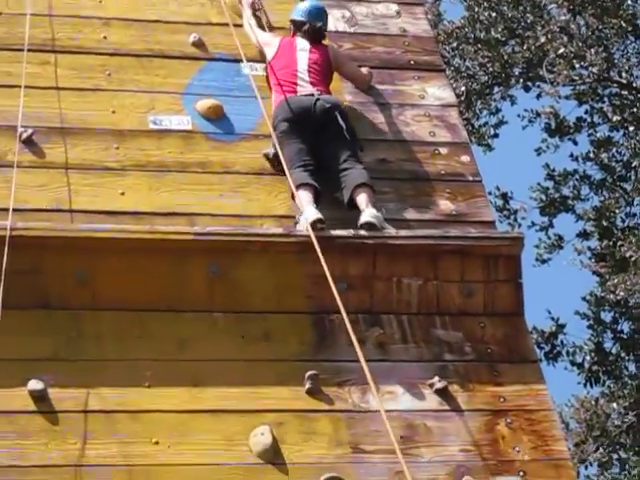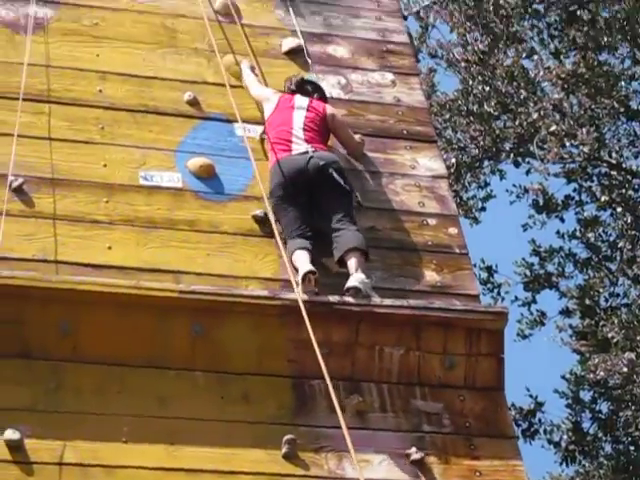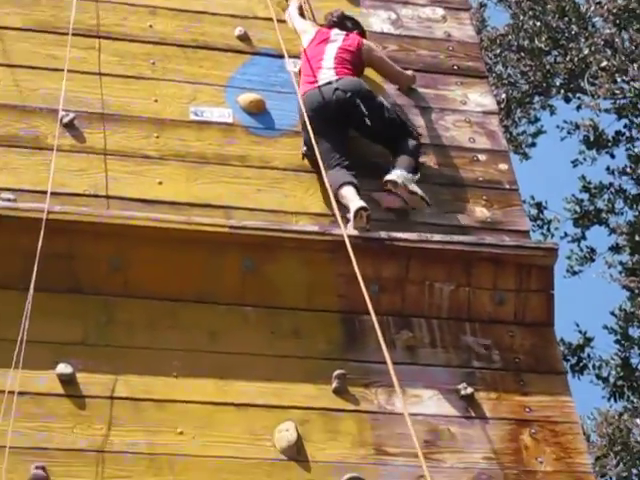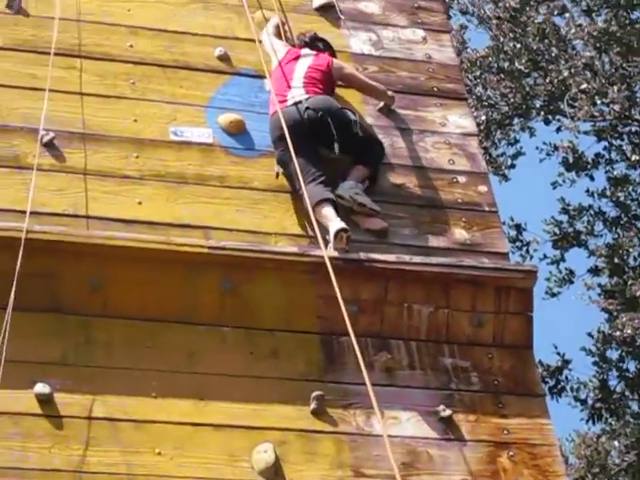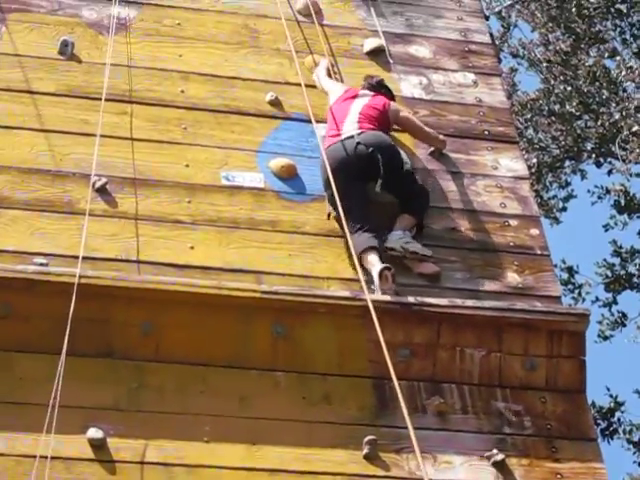
dt=0.4s
person 1, frame 1
left shoulder: (274, 42)
right shoulder: (329, 51)
left elbow: (250, 27)
right elbow: (363, 81)
right wrist: (365, 72)
left hip: (290, 107)
right hip: (326, 106)
left knee: (299, 165)
right knee: (347, 161)
left ankle: (309, 211)
right ankle: (368, 208)
person 1, frame 2
left shoulder: (272, 99)
right shoulder: (326, 110)
left elbow: (250, 81)
right elbow: (356, 150)
left wrist: (246, 66)
right wrist: (358, 140)
left hip: (284, 168)
right hip: (323, 163)
left knee: (297, 233)
right knee: (342, 223)
left ankle: (305, 266)
right ankle: (357, 273)
person 1, frame 3
left shoulder: (313, 33)
right shoulder: (363, 45)
right elbow: (404, 79)
right wrist: (408, 77)
left hip: (314, 100)
right hip: (351, 90)
left knee: (335, 165)
right knee: (407, 140)
left ankle: (354, 203)
right ankle: (400, 173)
person 1, frame 4
left shoulder: (282, 51)
right shoulder: (333, 63)
left elbow: (267, 35)
right elbow: (378, 92)
left wrist: (274, 21)
right wrist: (388, 98)
left hip: (282, 119)
right hip: (320, 108)
left knee: (311, 181)
right knee: (373, 149)
left ankle: (333, 222)
right ankle: (351, 184)
person 1, frame 5
left shoulder: (339, 91)
right shoulder: (390, 105)
left elbow: (319, 76)
right elbow: (437, 141)
left wrist: (324, 64)
right wrist: (440, 142)
left hip: (336, 153)
right hip: (373, 145)
left knee: (360, 225)
right knee: (417, 195)
right ankle: (399, 234)
